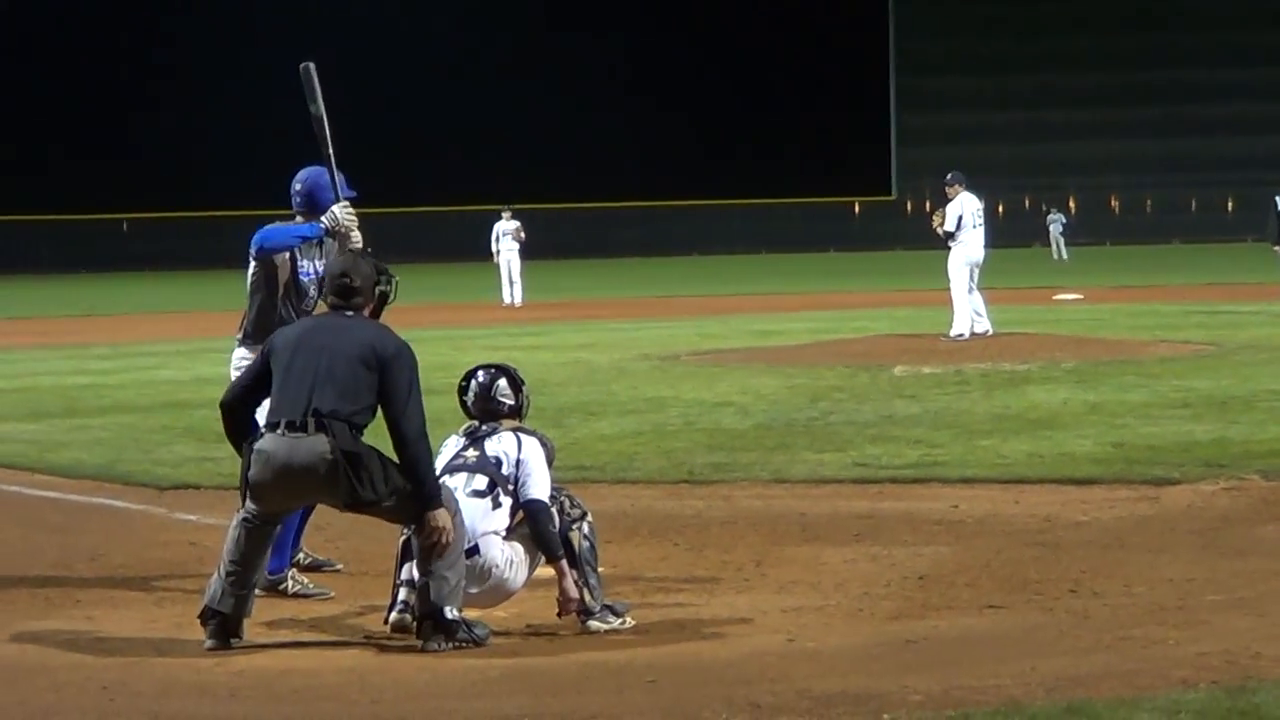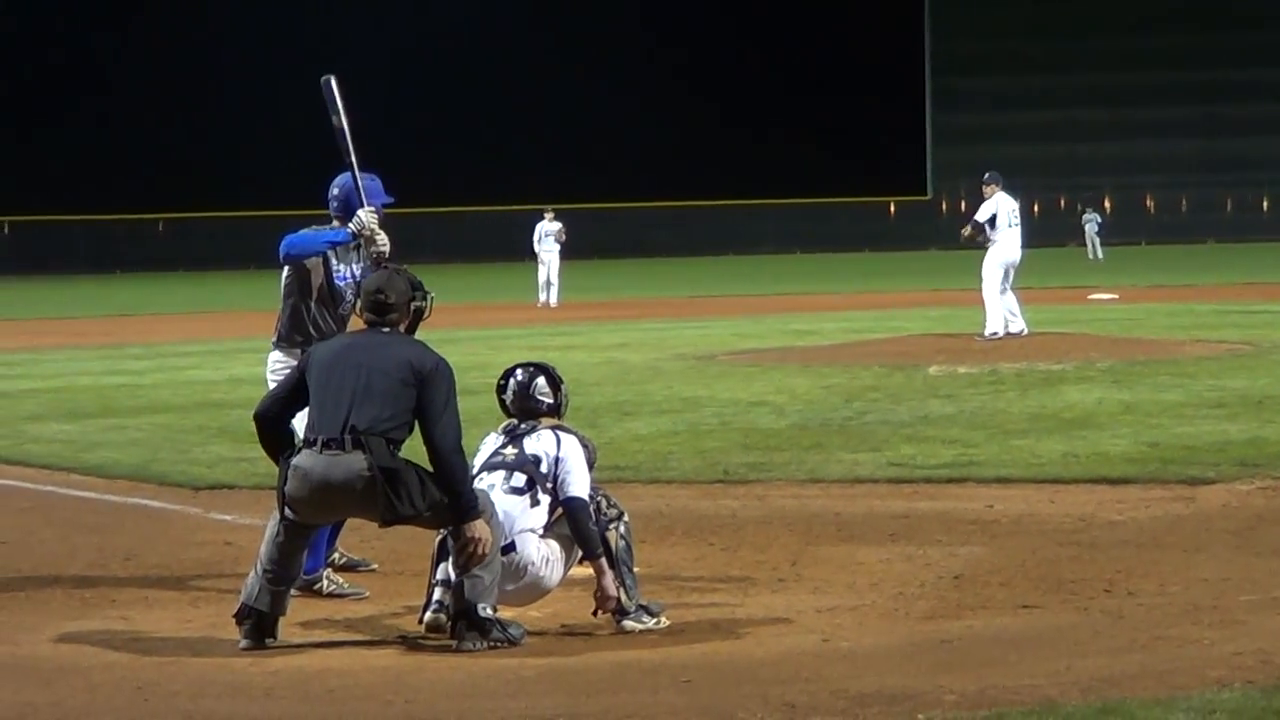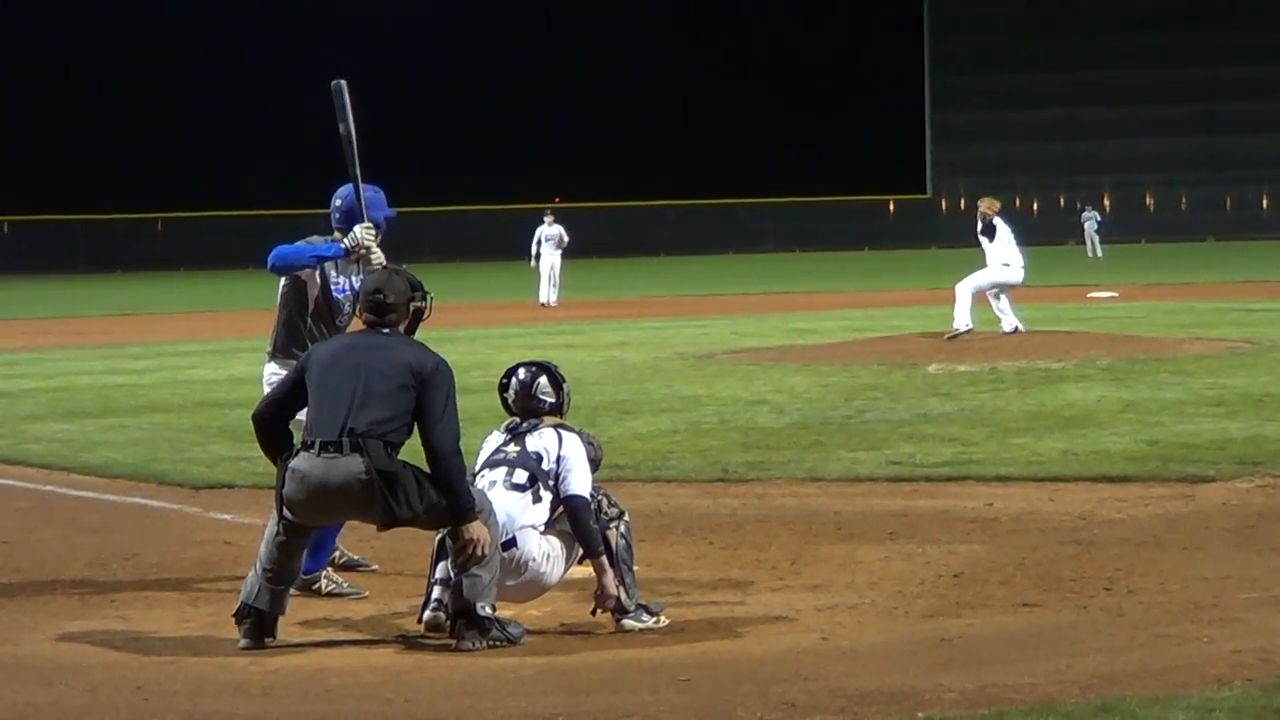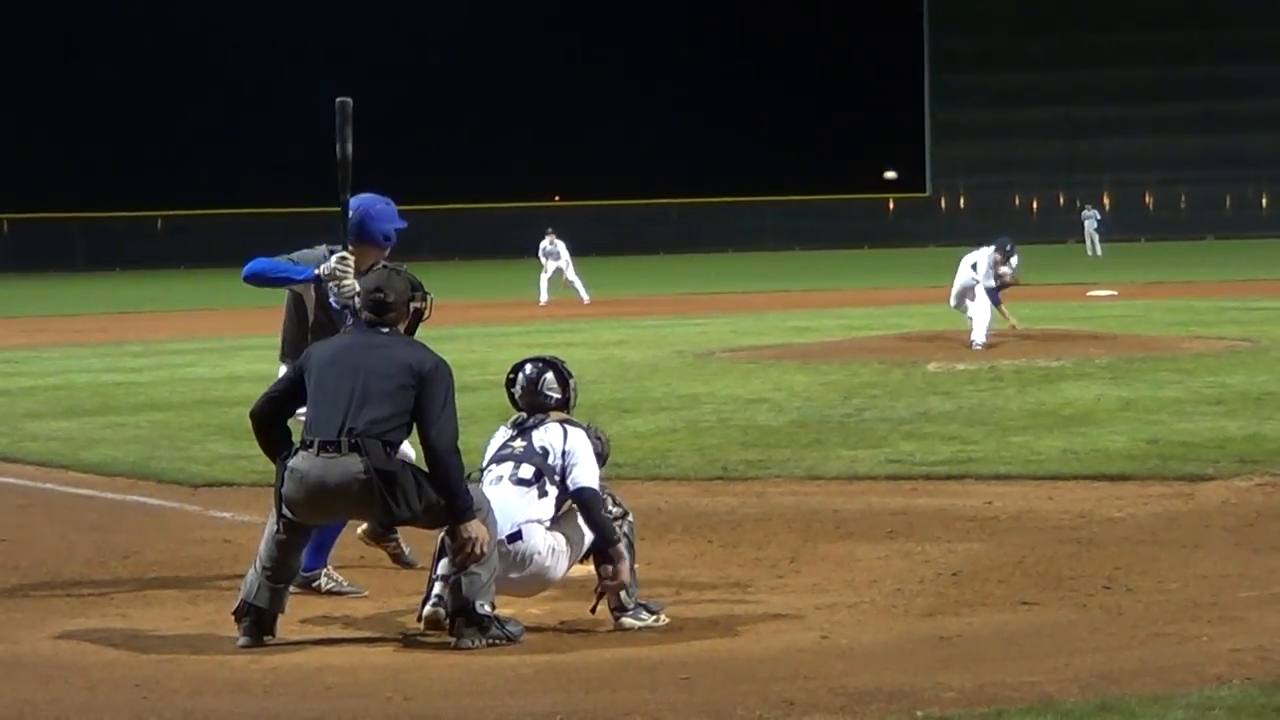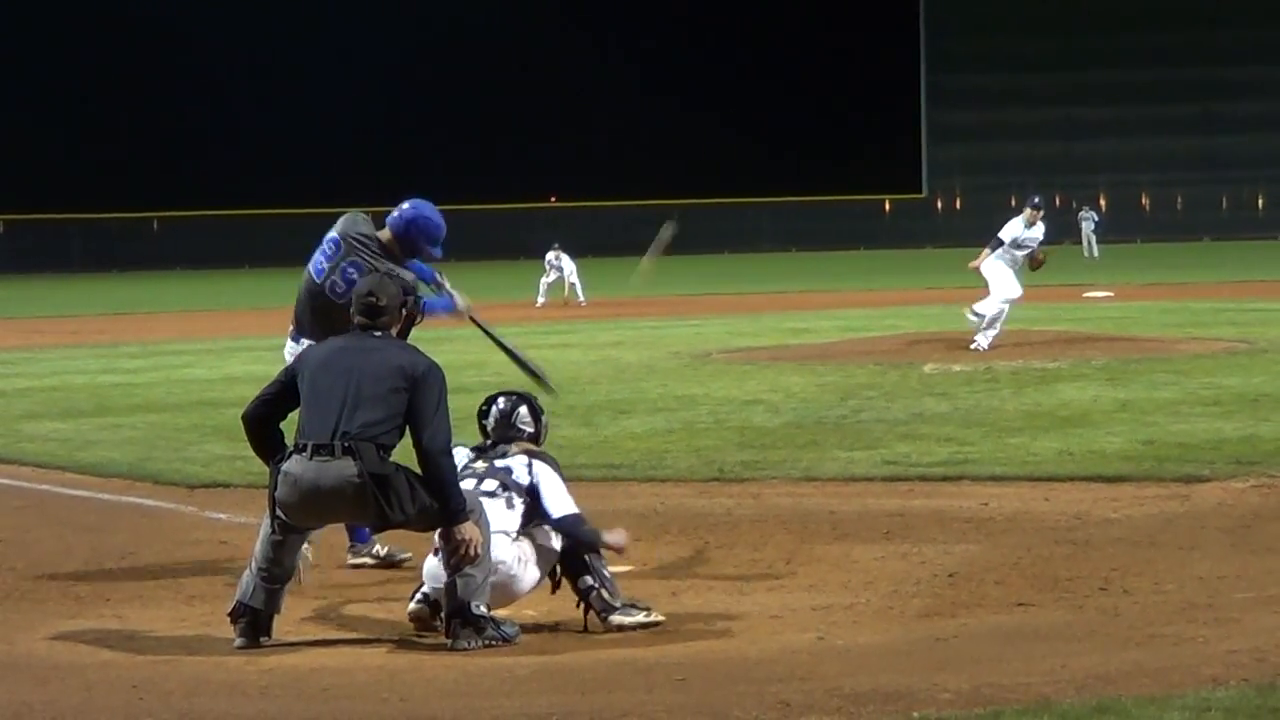
dt=0.5s
person 1, frame 1
left shoulder: (324, 243)
right shoulder: (279, 239)
right elbow: (261, 243)
left wrist: (351, 251)
right wrist: (323, 227)
left ankle: (290, 550)
right ankle: (275, 573)
person 1, frame 2
left shoulder: (359, 247)
right shoulder: (314, 243)
right elbow: (288, 249)
left wrist: (381, 258)
right wrist: (349, 232)
right hip: (297, 366)
left ankle: (326, 550)
right ankle: (309, 573)
person 1, frame 3
left shoulder: (359, 259)
right shoulder: (315, 252)
right elbow: (276, 259)
left wrist: (378, 273)
right wrist: (343, 250)
right hip: (292, 377)
left ankle: (326, 546)
right ankle: (311, 573)
person 1, frame 4
right shoulder: (313, 261)
right elbow: (252, 271)
left wrist: (357, 296)
right wrist: (318, 275)
left knee: (401, 458)
left ankle: (381, 529)
right ankle: (310, 572)
person 1, frame 5
left shoulder: (351, 224)
right shoulder: (393, 280)
left elbow: (398, 250)
right elbow: (422, 306)
left wrist: (437, 283)
right wrist: (450, 302)
left ankle: (362, 544)
person 2, frame 1
left shoulder: (287, 335)
right shoulder: (388, 344)
left elbow: (234, 403)
right elbow: (408, 430)
left wrist: (255, 458)
right wrist: (432, 502)
left hip: (271, 456)
right hip: (332, 456)
left knee: (254, 514)
right knee: (440, 506)
left ankle: (220, 621)
right ankle: (442, 621)
person 2, frame 2
left shoulder: (323, 351)
right shoulder: (426, 361)
left elbow: (267, 414)
right elbow: (445, 446)
left wrist: (294, 470)
right wrist: (471, 515)
left hip: (309, 476)
right hip: (371, 474)
left knee: (290, 514)
right knee: (480, 509)
left ankle: (255, 621)
right ankle: (476, 622)
person 2, frame 3
left shoulder: (322, 351)
right shoulder: (426, 362)
left elbow: (266, 416)
right elbow: (442, 447)
left wrist: (292, 470)
right wrist: (467, 516)
left hip: (307, 477)
right hip: (370, 477)
left knee: (289, 515)
right knee: (477, 508)
left ankle: (255, 620)
right ankle: (475, 620)
person 2, frame 4
left shoulder: (321, 350)
right shoulder: (425, 361)
left elbow: (263, 414)
right elbow: (441, 446)
left wrist: (291, 468)
right wrist: (465, 517)
left hip: (307, 477)
right hip: (369, 478)
left knee: (287, 514)
right knee: (475, 507)
left ankle: (254, 619)
right ankle: (474, 619)
person 2, frame 5
left shoulder: (315, 354)
right shoulder: (418, 365)
left elbow: (255, 416)
right elbow: (433, 449)
right wrist: (459, 518)
left hip: (300, 482)
right hip: (362, 481)
left knee: (283, 514)
right knee: (467, 509)
left ankle: (250, 620)
right ankle: (470, 620)
person 3, frame 1
left shoulder: (452, 443)
right shoulder: (524, 442)
right elbow: (538, 515)
right wrist: (565, 577)
right hip: (491, 577)
right knee: (566, 507)
left ankle: (405, 606)
right ankle: (593, 610)
person 3, frame 2
left shoulder: (491, 441)
right shoulder: (563, 440)
right elbow: (578, 513)
right wrist: (604, 575)
right hip: (528, 573)
right knee: (603, 507)
left ankle: (440, 606)
right ankle: (628, 610)
person 3, frame 3
left shoulder: (494, 439)
right shoulder: (565, 439)
right elbow: (579, 511)
right wrist: (604, 572)
right hip: (529, 570)
right knee: (605, 507)
left ankle: (438, 605)
right ankle: (628, 609)
person 3, frame 4
left shoulder: (502, 435)
right shoulder: (571, 433)
right elbow: (588, 499)
right wrist: (620, 555)
right hip: (533, 564)
right knee: (609, 507)
left ankle: (438, 602)
right ankle: (626, 608)
person 3, frame 5
left shoulder: (464, 456)
right shoulder: (538, 465)
right elbow: (569, 526)
right wrist: (608, 540)
left hip: (439, 576)
right hip: (501, 575)
right knee: (571, 534)
left ankle: (426, 601)
right ankle: (612, 608)
